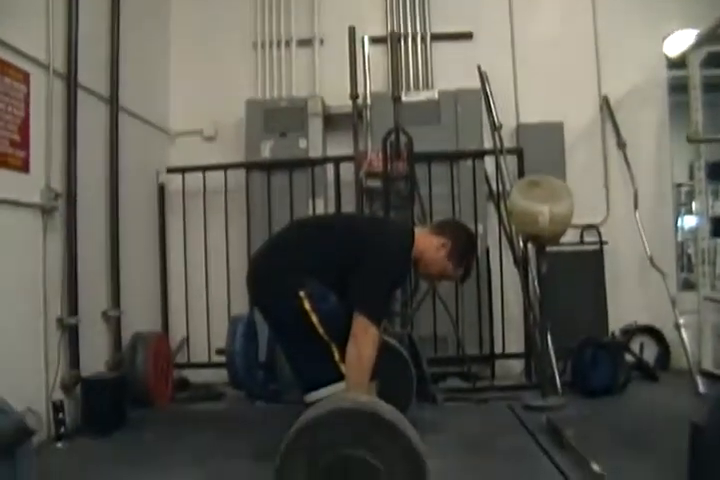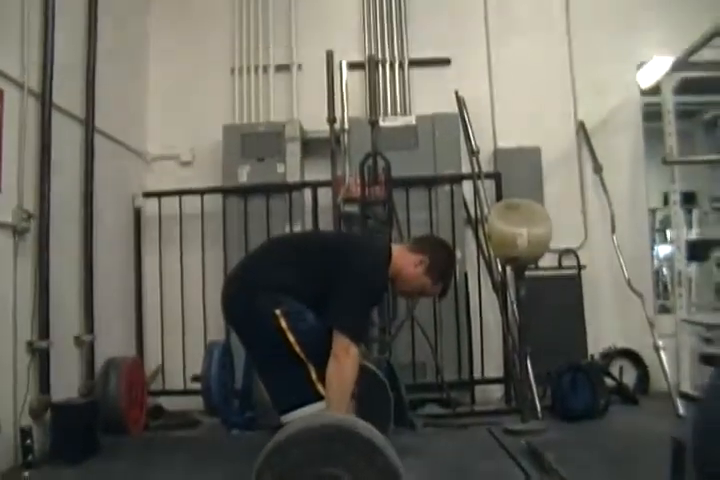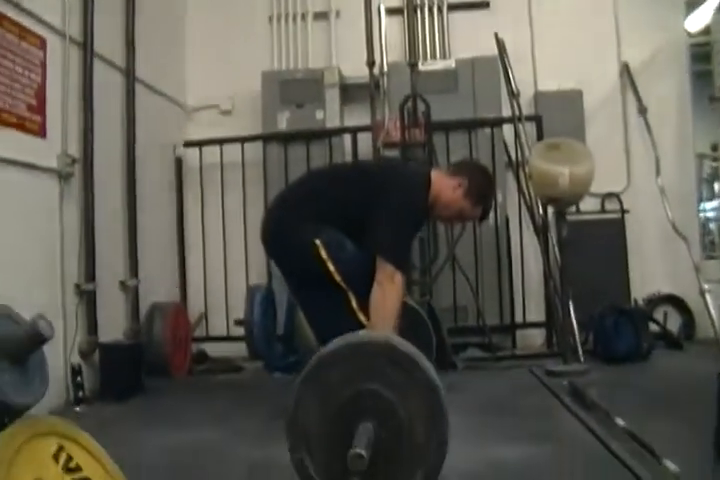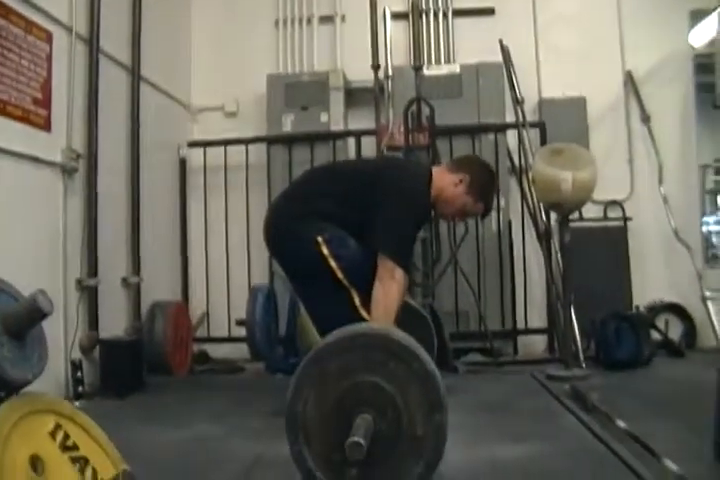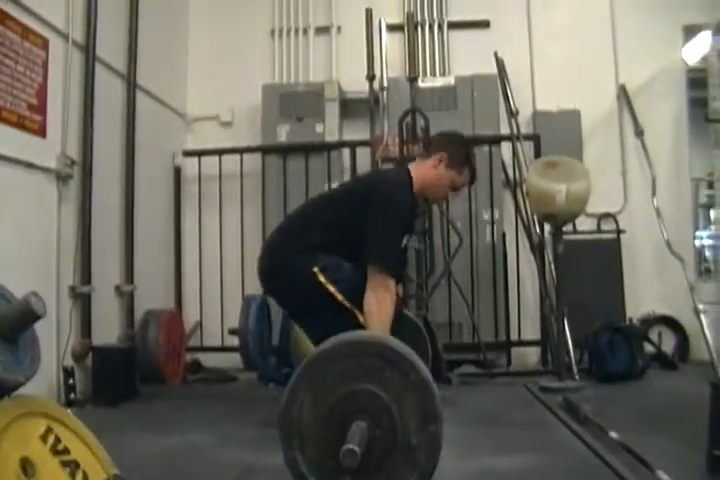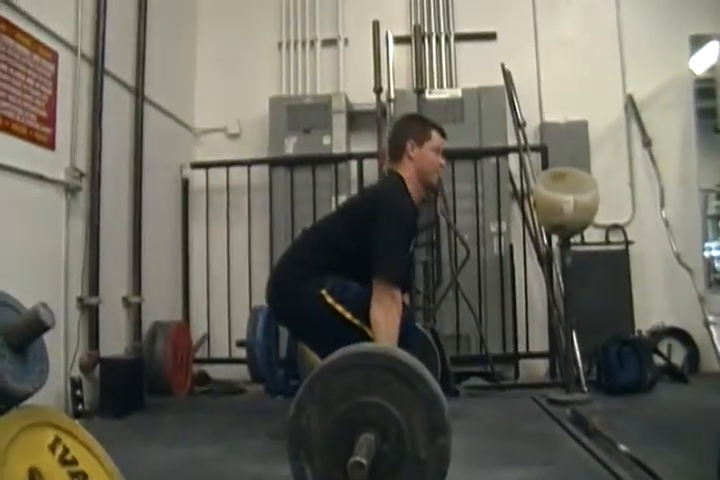
dt=0.5s
person 1, frame 1
left shoulder: (394, 241)
right shoulder: (391, 251)
left elbow: (364, 326)
right elbow: (363, 332)
left hip: (280, 272)
right hip: (280, 274)
right knee: (337, 375)
person 1, frame 2
left shoulder: (372, 259)
right shoulder: (368, 268)
left elbow: (343, 347)
right elbow: (344, 351)
left hip: (253, 292)
right hip: (255, 293)
right knee: (315, 396)
person 1, frame 3
left shoulder: (411, 187)
right shoulder: (407, 194)
left elbow: (392, 275)
right elbow: (387, 279)
left wrist: (388, 333)
left hip: (293, 225)
right hip: (295, 225)
right knee: (357, 328)
person 1, frame 4
left shoulder: (414, 187)
right shoulder: (409, 190)
left elbow: (395, 272)
right elbow: (388, 276)
left hip: (296, 222)
right hip: (298, 222)
left knee: (351, 323)
person 1, frame 5
left shoulder: (396, 191)
right shoulder: (395, 195)
left elbow: (389, 281)
right elbow: (380, 285)
left hip: (293, 258)
right hip: (294, 259)
person 1, frame 6
left shoulder: (395, 201)
right shoulder: (393, 204)
left elbow: (395, 293)
right elbow: (385, 296)
left hip: (297, 286)
right hip: (303, 285)
right knee: (396, 333)
